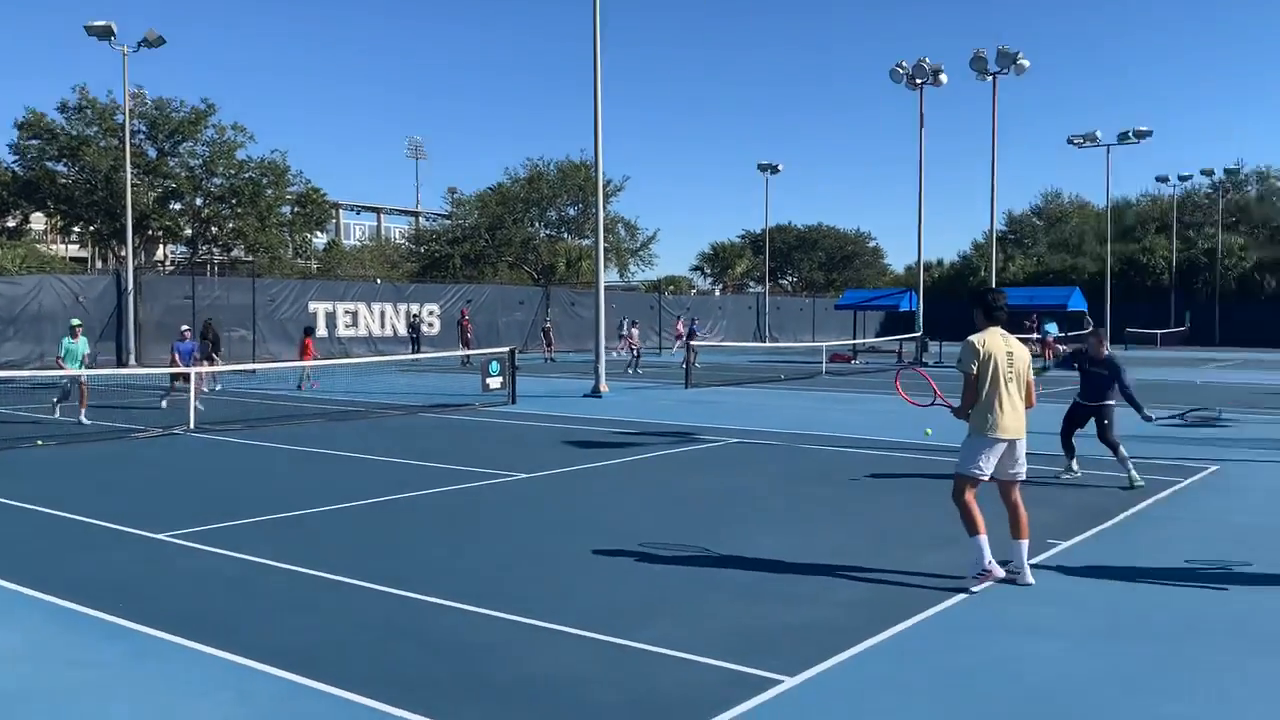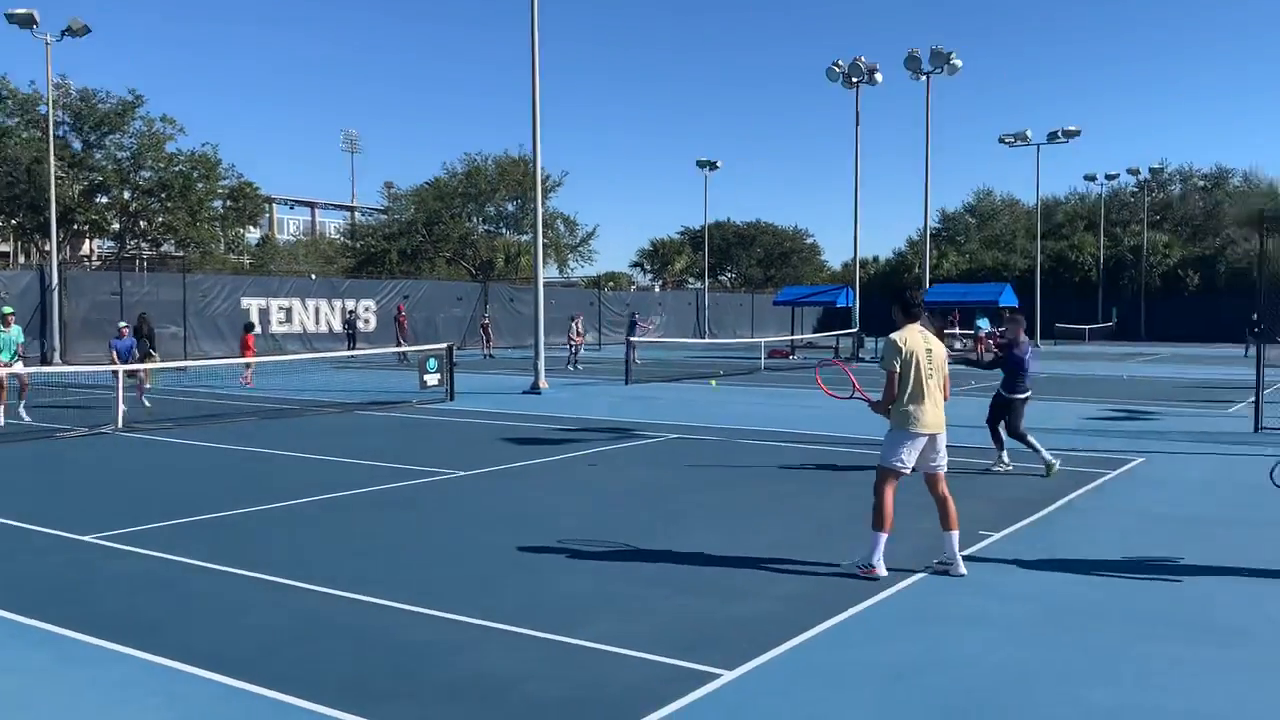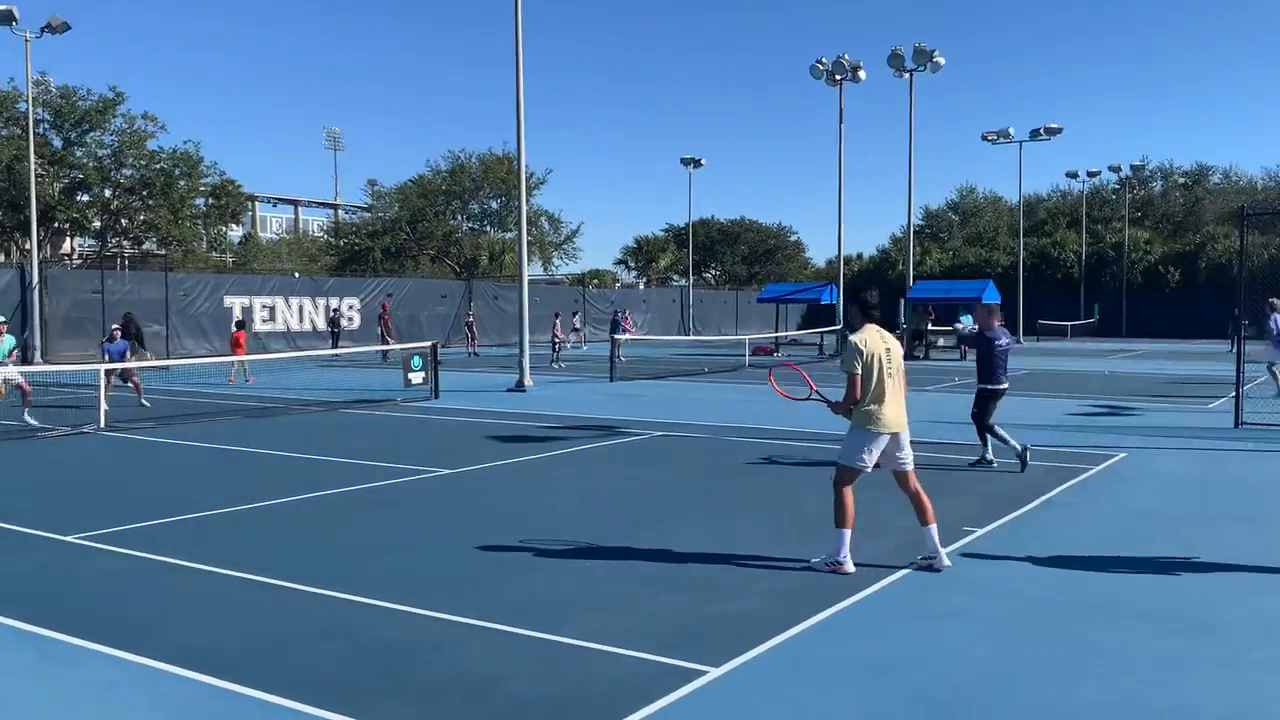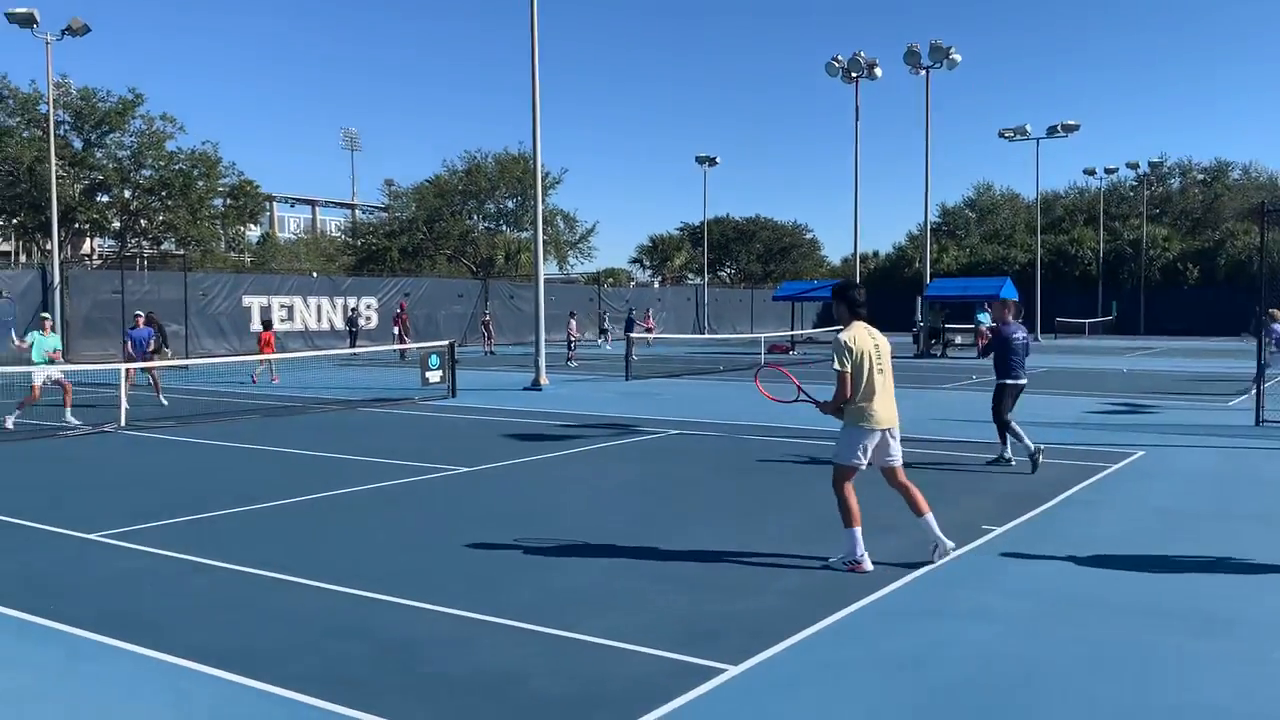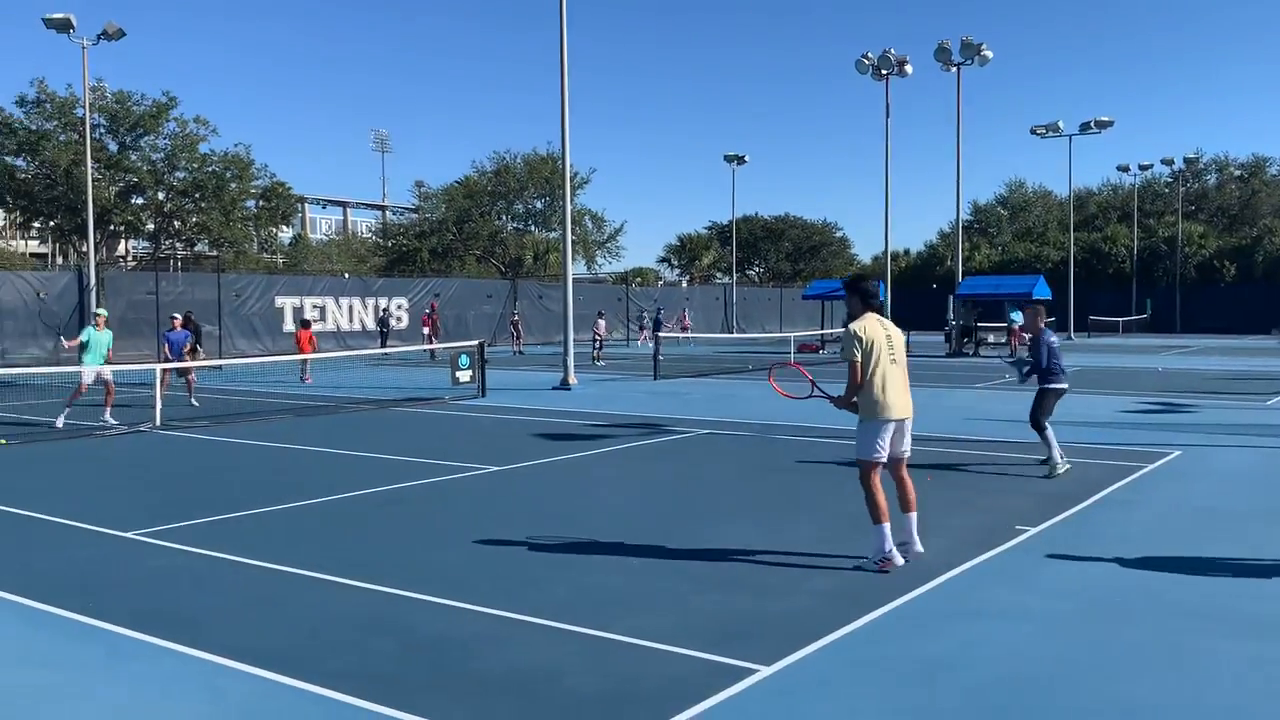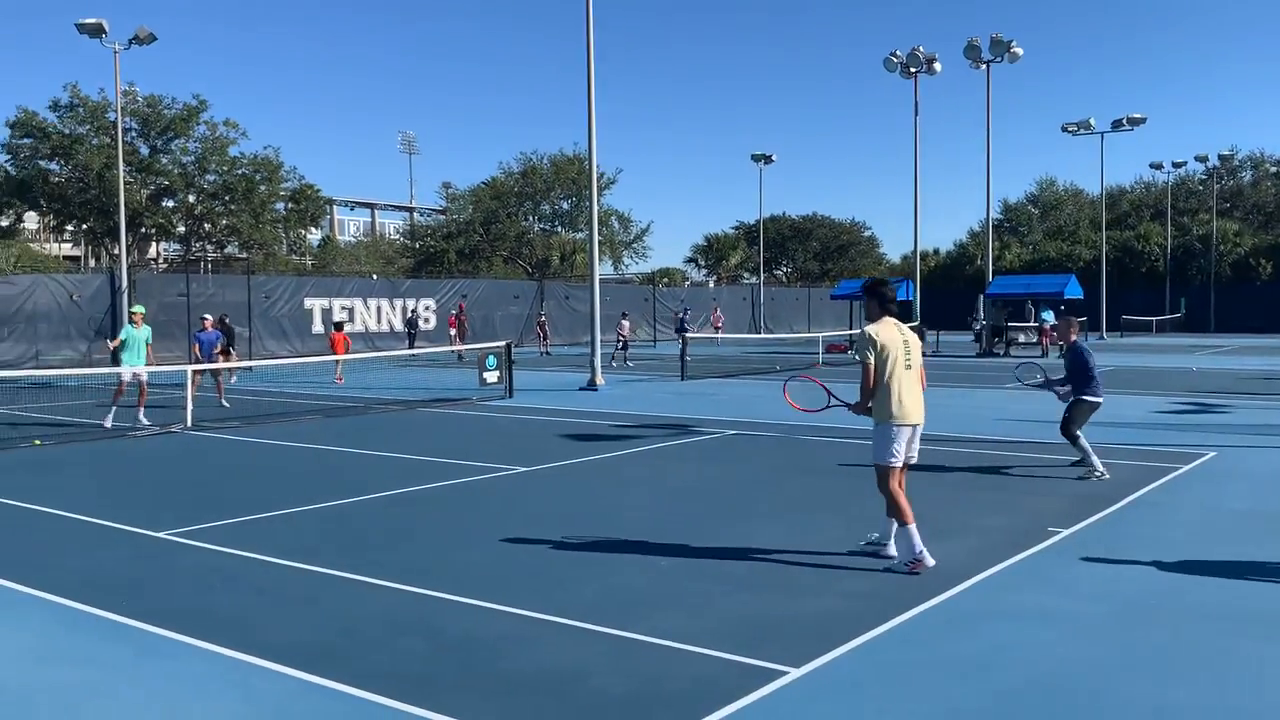
dt=0.2s
person 1, frame 1
left shoulder: (975, 343)
right shoulder: (1021, 348)
left elbow: (970, 394)
right elbow: (1030, 401)
left wrist: (961, 412)
left hip: (987, 431)
right hip: (1016, 431)
left knee: (963, 494)
right knee: (1012, 498)
left ankle: (987, 564)
right ankle: (1020, 567)
person 1, frame 2
left shoulder: (897, 340)
right shoulder: (937, 343)
left elbow: (891, 392)
right elbow: (944, 393)
left wrist: (880, 407)
left hip: (908, 425)
right hip: (935, 425)
left knee: (883, 488)
right knee: (940, 490)
left ankle: (874, 560)
right ankle: (953, 559)
person 1, frame 3
left shoulder: (856, 342)
right shoulder: (892, 341)
left elbow: (853, 394)
left wrist: (839, 407)
left hip: (870, 424)
right hip: (897, 423)
left knee: (842, 485)
right knee: (911, 486)
left ankle: (841, 557)
right ankle: (936, 552)
person 1, frame 4
left shoulder: (845, 339)
right shoulder: (879, 337)
left elbow: (844, 392)
left wrist: (830, 406)
right wrist: (844, 408)
left hip: (862, 422)
right hip: (889, 417)
left knee: (842, 482)
right knee: (900, 481)
left ankle: (857, 555)
right ankle: (938, 539)
person 1, frame 5
left shoulder: (856, 329)
right shoulder: (893, 329)
left elbow: (856, 379)
left wrist: (845, 400)
left hip: (877, 413)
right hip: (903, 409)
left knee: (870, 479)
right knee: (900, 474)
left ankle: (889, 553)
right ankle: (912, 539)
person 1, frame 6
left shoulder: (871, 333)
right shoulder: (910, 334)
left elbow: (869, 383)
right elbow: (921, 382)
left wrist: (862, 405)
left hip: (891, 417)
right hip: (915, 415)
left knee: (887, 484)
right knee: (896, 479)
left ankle: (918, 552)
right ankle: (887, 540)
person 2, frame 1
left shoulder: (1114, 365)
right shoulder: (1082, 353)
left elbow: (1125, 390)
right elbow: (1062, 362)
left wrist: (1141, 411)
left hip: (1103, 403)
right hip: (1082, 401)
left knee: (1107, 437)
right knee: (1066, 432)
left ankle: (1133, 475)
right ankle: (1072, 468)
person 2, frame 2
left shoulder: (1016, 354)
right shoulder: (1022, 342)
left elbow: (990, 365)
right elbow: (1003, 351)
right wrist: (1000, 349)
left hip: (1015, 395)
right hip: (1005, 390)
left knee: (1015, 431)
right knee: (992, 422)
left ankle: (1049, 460)
right ankle: (1003, 460)
person 2, frame 3
left shoulder: (985, 337)
right shoulder: (1005, 334)
left elbow: (963, 340)
left wrist: (959, 329)
left hip: (990, 386)
right hip: (1000, 383)
left knee: (985, 423)
right knee: (977, 417)
left ankle: (1019, 450)
right ankle: (987, 456)
person 2, frame 4
left shoulder: (1000, 331)
right shoulder: (1021, 329)
left elbow: (984, 352)
right elbow: (1026, 352)
left wrist: (989, 338)
left hip: (1009, 380)
right hip: (1019, 378)
left knee: (1002, 418)
right knee: (1000, 416)
left ankle: (1032, 450)
right ankle: (1005, 455)
person 2, frame 5
left shoulder: (1040, 338)
right shoulder: (1050, 335)
left elbow: (1040, 364)
left wrist: (1025, 375)
right wrist: (1028, 364)
left hip: (1053, 384)
right hip: (1056, 383)
left knee: (1037, 420)
right knee: (1038, 419)
left ankle: (1058, 461)
right ankle: (1055, 454)
person 2, frame 6
left shoulder: (1080, 350)
right shoulder: (1070, 350)
left elbow: (1090, 375)
left wrist: (1071, 392)
right wrist: (1056, 382)
left hip: (1090, 397)
right hip: (1081, 396)
left knee: (1068, 429)
right knee: (1067, 427)
left ankle: (1098, 469)
right ankle: (1088, 457)
